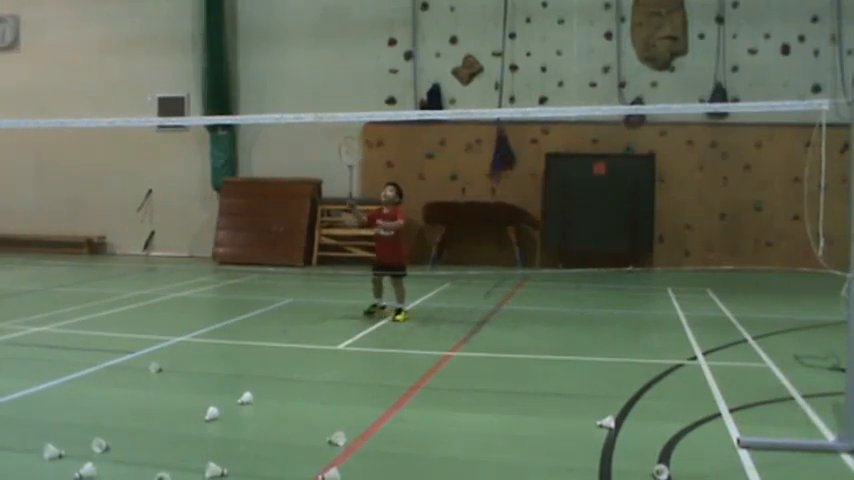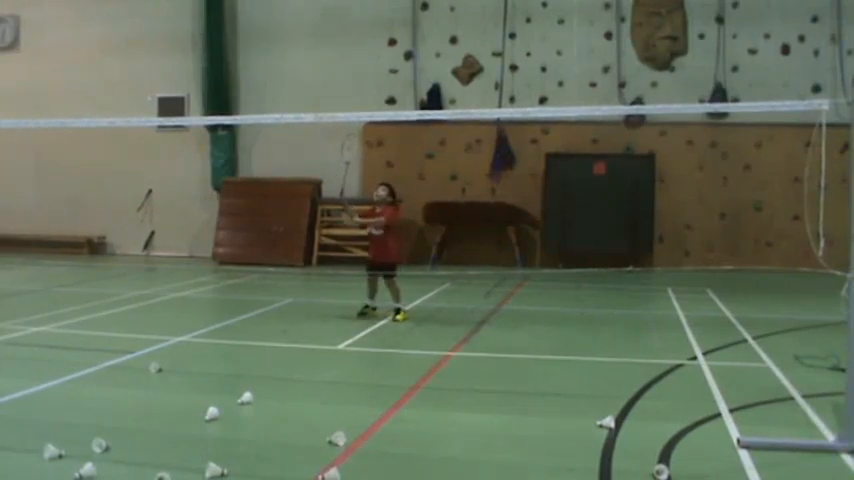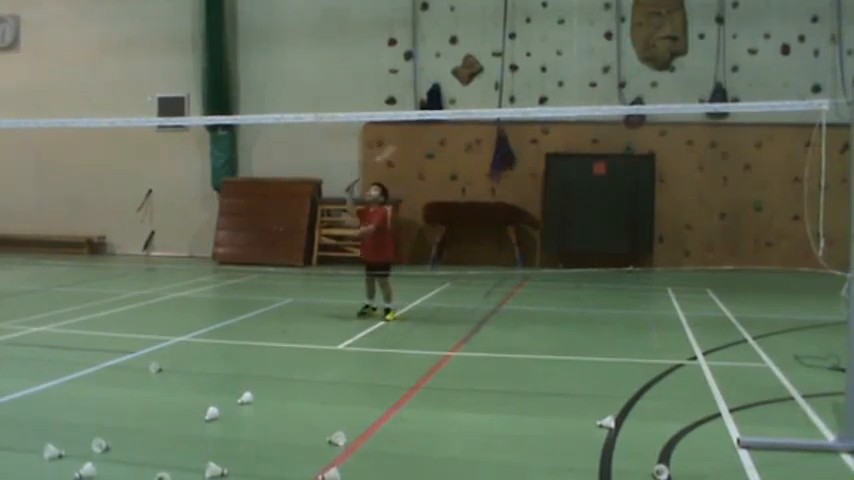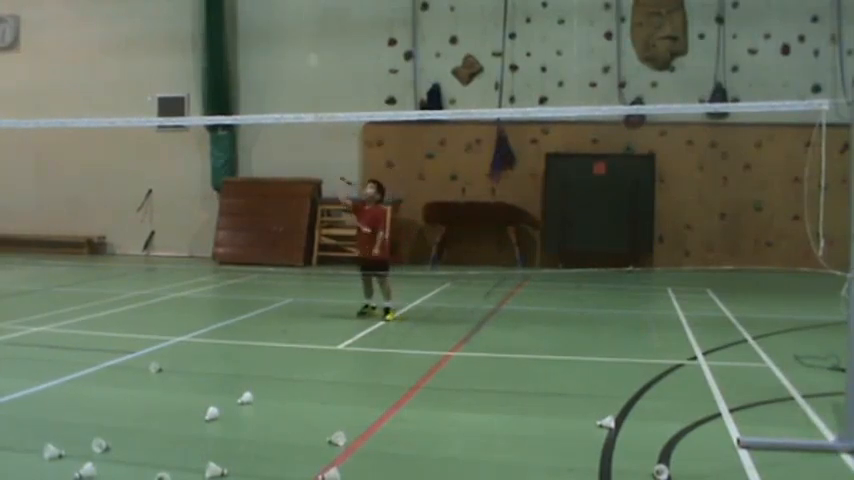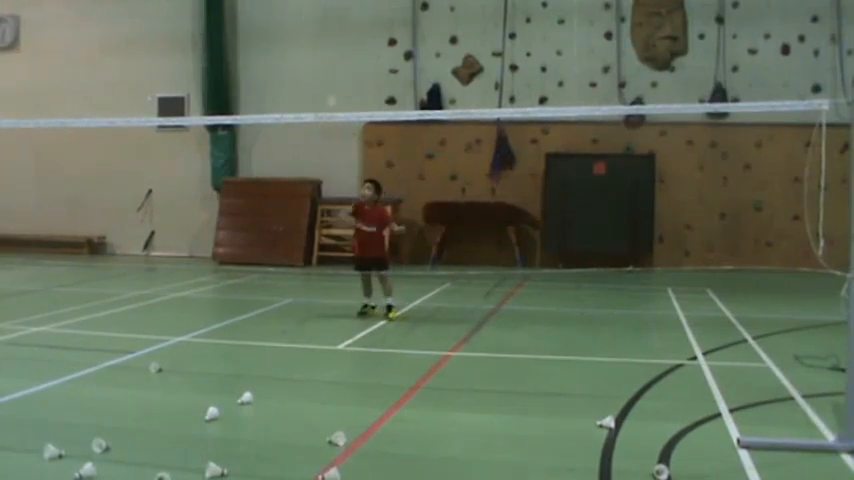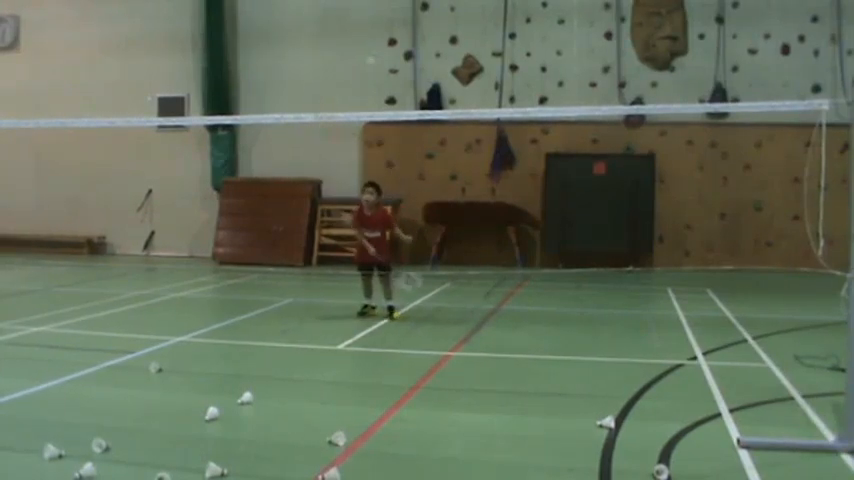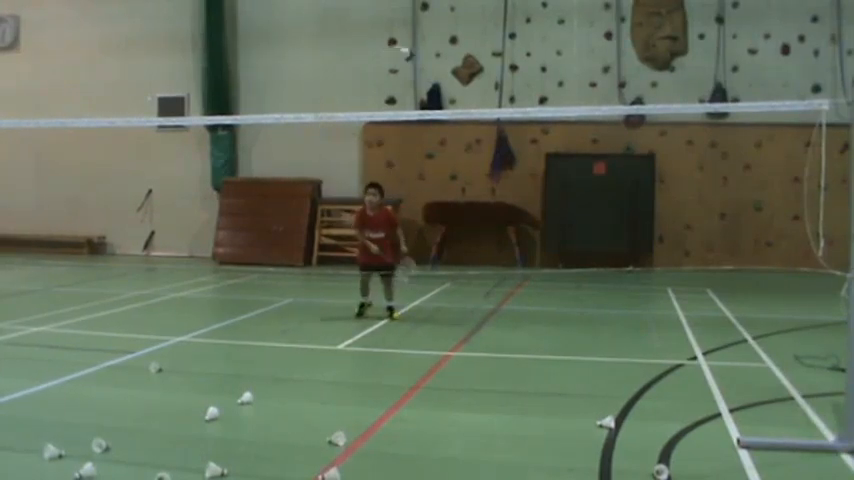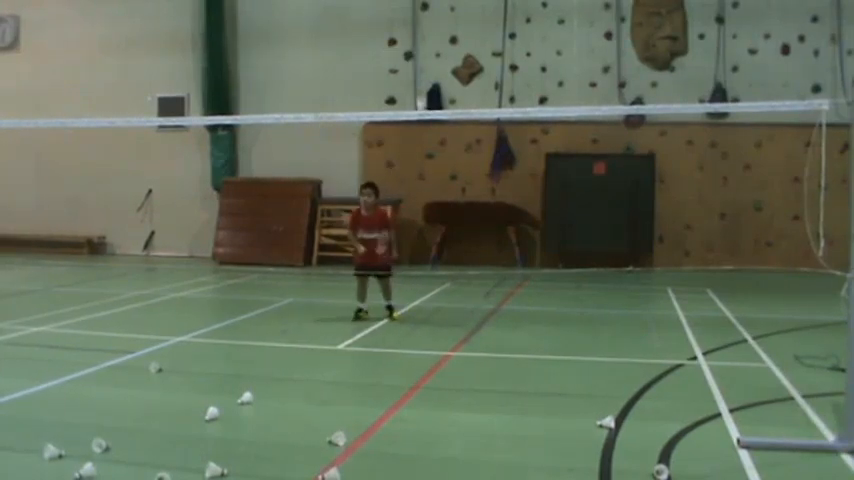
dt=0.2s
person 1, frame 1
left shoulder: (398, 212)
right shoulder: (377, 212)
left elbow: (400, 224)
right elbow: (363, 221)
left wrist: (386, 224)
right wrist: (354, 210)
left hip: (396, 255)
right hip: (381, 255)
left knee: (397, 281)
right knee: (376, 279)
left ankle: (401, 309)
right ankle: (378, 304)
person 1, frame 2
left shoulder: (390, 211)
right shoulder: (372, 212)
left elbow: (381, 221)
right elbow: (357, 218)
left wrist: (361, 220)
right wrist: (348, 209)
left hip: (389, 255)
right hip: (375, 254)
left knee: (390, 281)
right knee: (371, 279)
left ankle: (399, 309)
right ankle: (370, 305)
person 1, frame 3
left shoulder: (382, 212)
right shoulder: (366, 211)
left elbow: (372, 227)
right elbow: (353, 213)
left wrist: (358, 232)
right wrist: (350, 197)
left hip: (382, 254)
right hip: (369, 254)
left knee: (383, 280)
right knee: (369, 279)
left ankle: (389, 308)
right ankle: (370, 305)
person 1, frame 4
left shoulder: (380, 211)
right shoulder: (361, 207)
left elbow: (381, 231)
right elbow: (346, 202)
left wrist: (377, 247)
left hip: (378, 253)
right hip: (364, 252)
left knee: (382, 279)
right knee: (366, 278)
left ankle: (388, 308)
right ankle: (369, 305)
person 1, frame 5
left shoulder: (380, 210)
right shoulder: (358, 207)
left elbow: (390, 224)
left wrist: (397, 229)
left hip: (377, 251)
right hip: (361, 251)
left knee: (383, 277)
right knee: (364, 277)
left ankle: (390, 306)
right ankle: (368, 304)
person 1, frame 6
left shoulder: (383, 213)
right shoulder: (359, 212)
left elbow: (393, 227)
right elbow: (357, 232)
left wrist: (403, 237)
right wrist: (368, 246)
left hip: (382, 253)
right hip: (364, 253)
left knee: (385, 279)
right knee: (366, 279)
left ankle: (390, 307)
right ankle: (369, 305)
person 1, frame 7
left shoulder: (387, 213)
right shoulder: (361, 214)
left elbow: (396, 229)
right elbow: (358, 233)
left wrist: (402, 244)
right wrist: (370, 245)
left hip: (385, 253)
right hip: (366, 253)
left knee: (387, 280)
right knee: (364, 279)
left ankle: (390, 307)
right ankle: (364, 302)
person 1, frame 8
left shoulder: (381, 214)
right shoulder: (356, 215)
left elbow: (390, 232)
right elbow: (351, 233)
left wrist: (393, 249)
right wrist: (358, 246)
left hip: (380, 255)
right hip: (362, 256)
left knee: (385, 282)
right knee: (361, 282)
left ankle: (389, 306)
right ankle: (362, 309)
